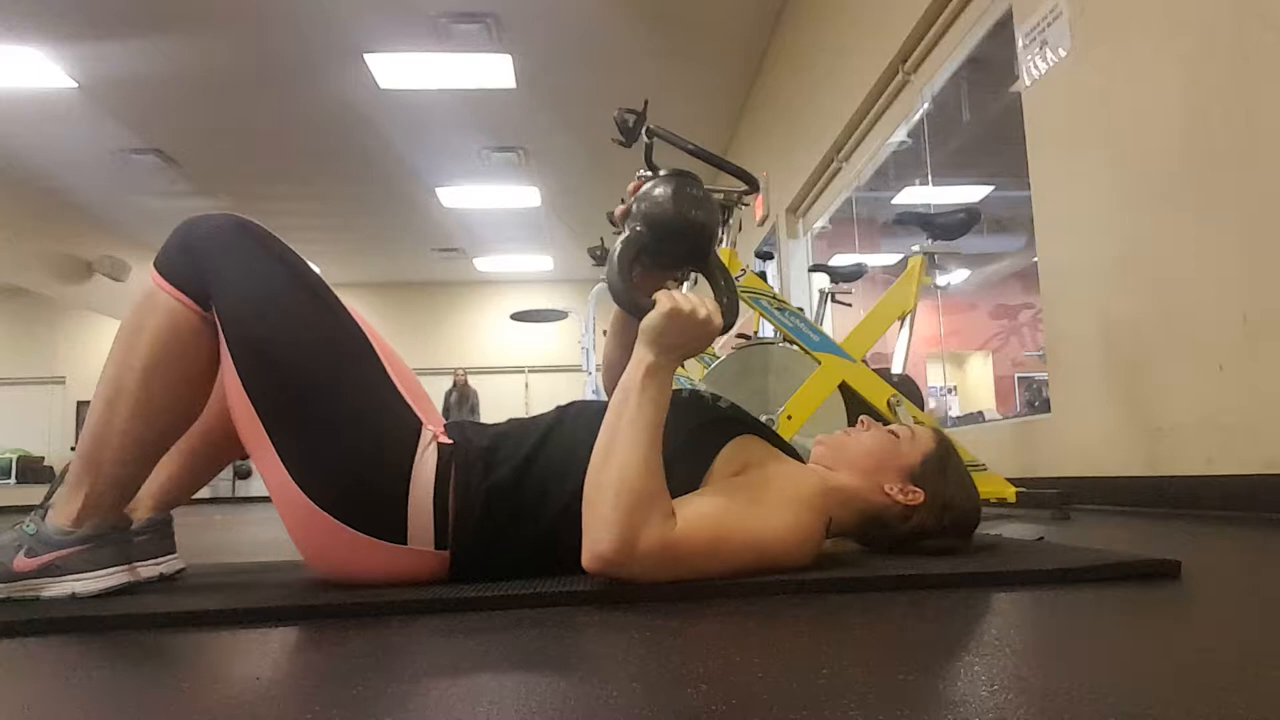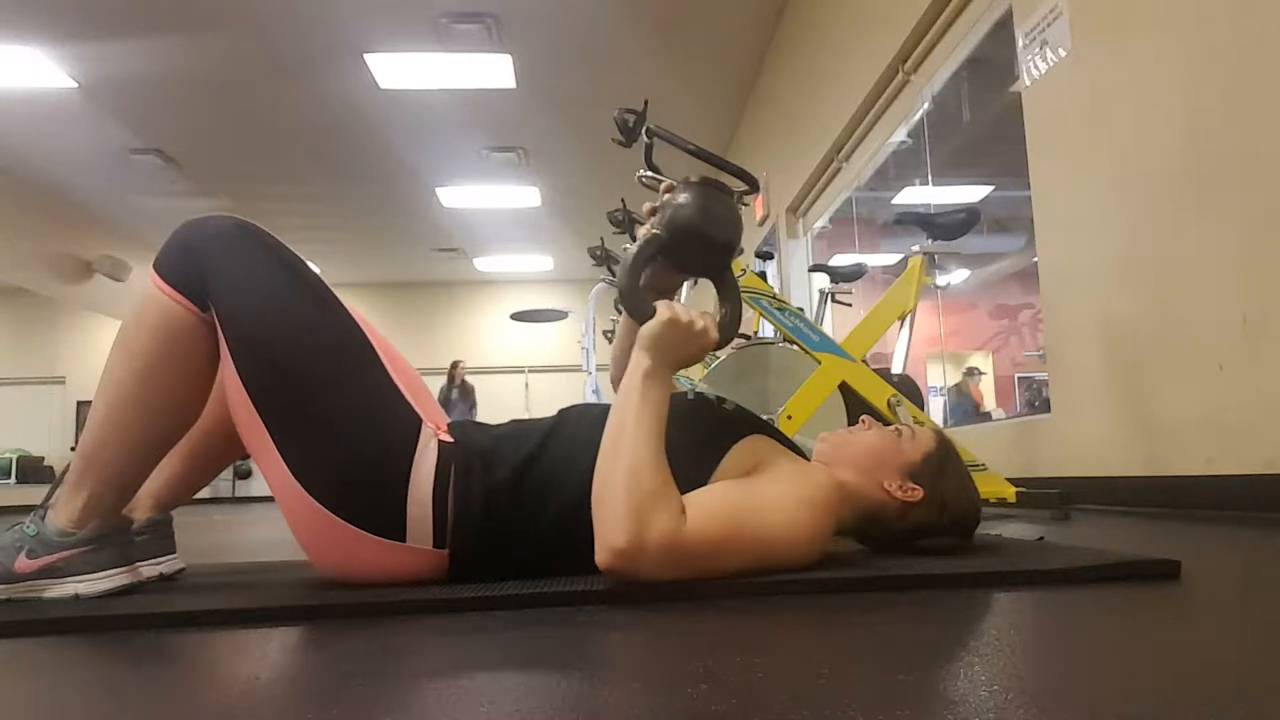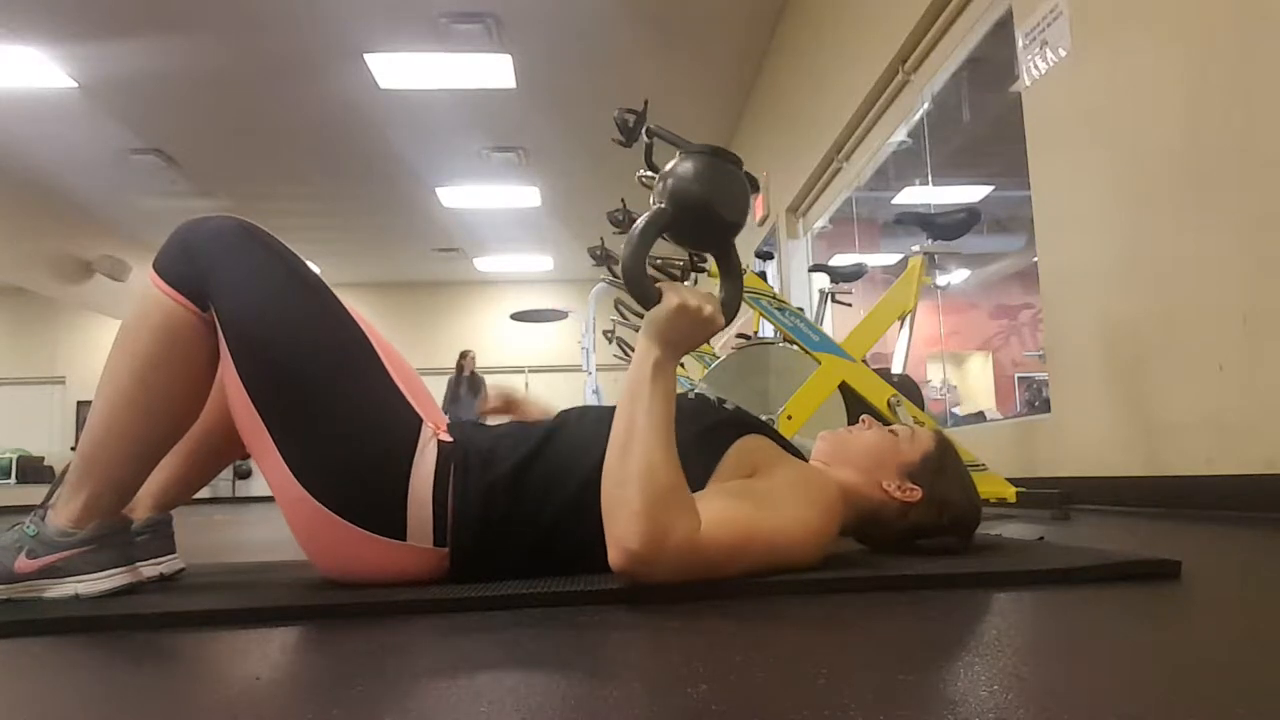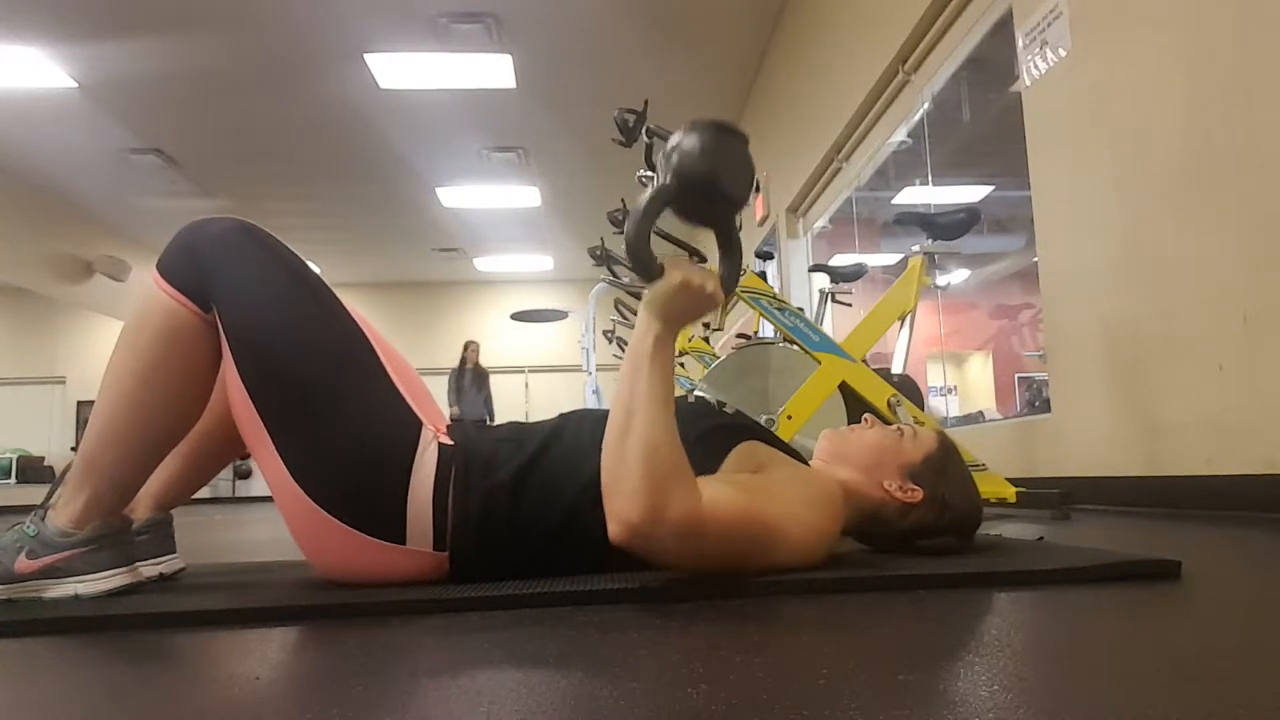
dt=0.7s
person 1, frame 1
left shoulder: (792, 506)
right shoulder: (778, 475)
left elbow: (611, 545)
right elbow: (627, 404)
left wrist: (658, 357)
right wrist: (642, 284)
left hip: (405, 506)
right hip: (439, 474)
left knee: (213, 249)
right knee: (251, 336)
right ankle: (123, 527)
person 1, frame 2
left shoulder: (800, 505)
right shoulder: (780, 472)
left elbow: (626, 543)
right elbow: (637, 405)
left wrist: (654, 364)
right wrist: (660, 289)
left hip: (409, 507)
right hip: (437, 481)
left knee: (212, 252)
right knee: (254, 335)
right ankle: (122, 526)
person 1, frame 3
left shoulder: (805, 507)
right shoulder: (786, 477)
left elbow: (640, 544)
left wrist: (653, 355)
right wrist: (555, 424)
left hip: (411, 507)
right hip: (441, 473)
left knee: (213, 252)
right knee: (251, 335)
right ankle: (125, 523)
person 1, frame 4
left shoulder: (803, 515)
right shoulder: (788, 483)
left elbow: (639, 516)
left wrist: (656, 324)
right wrist: (665, 325)
left hip: (407, 506)
right hip: (440, 477)
left knee: (216, 253)
right knee: (250, 343)
right ankle: (126, 524)
